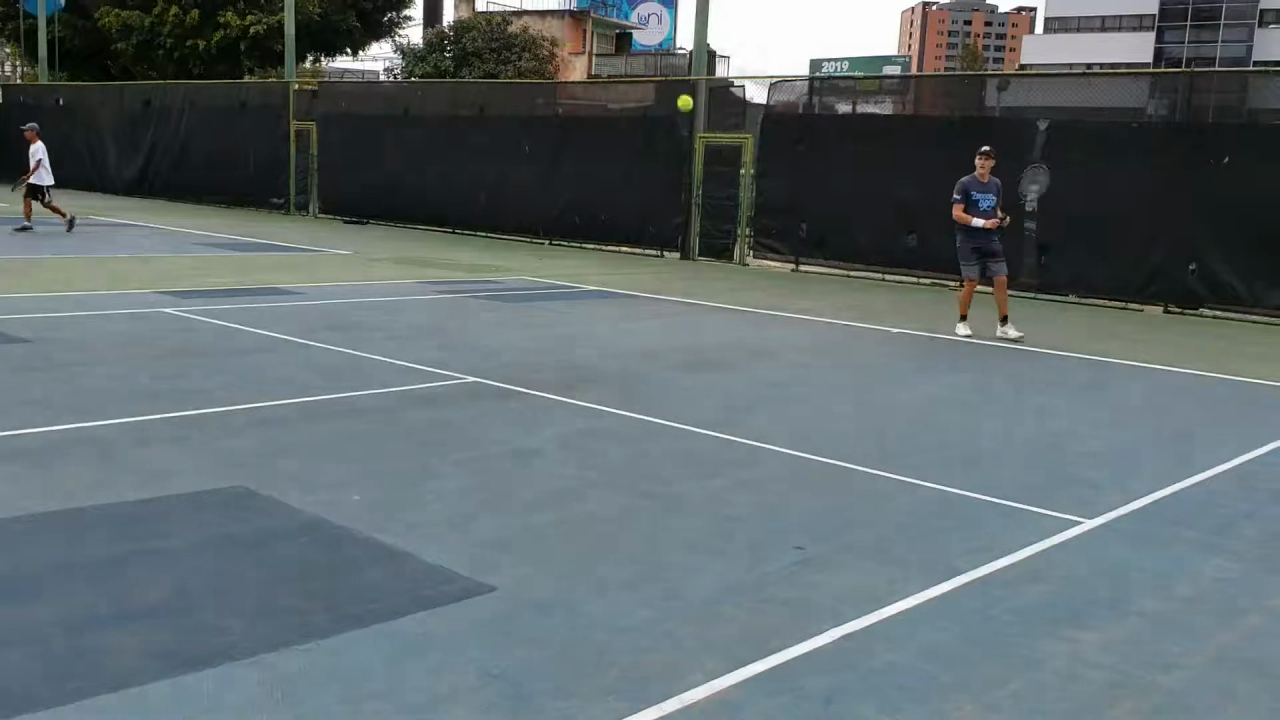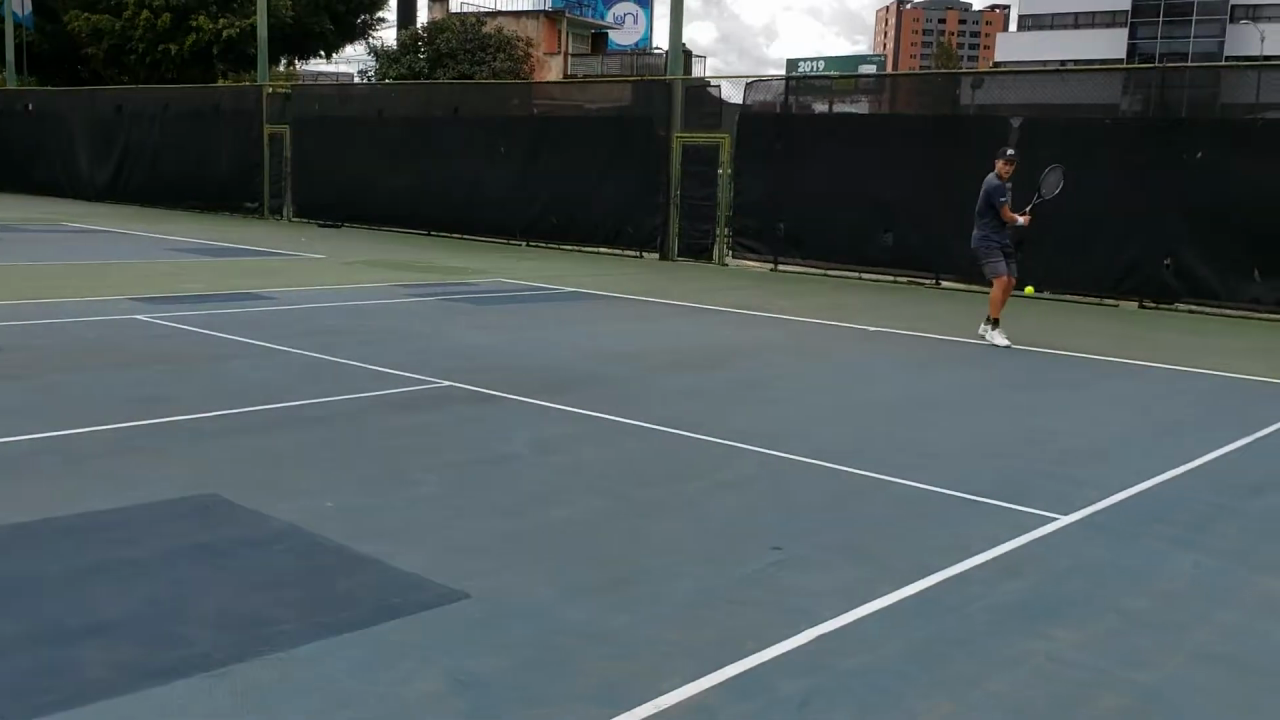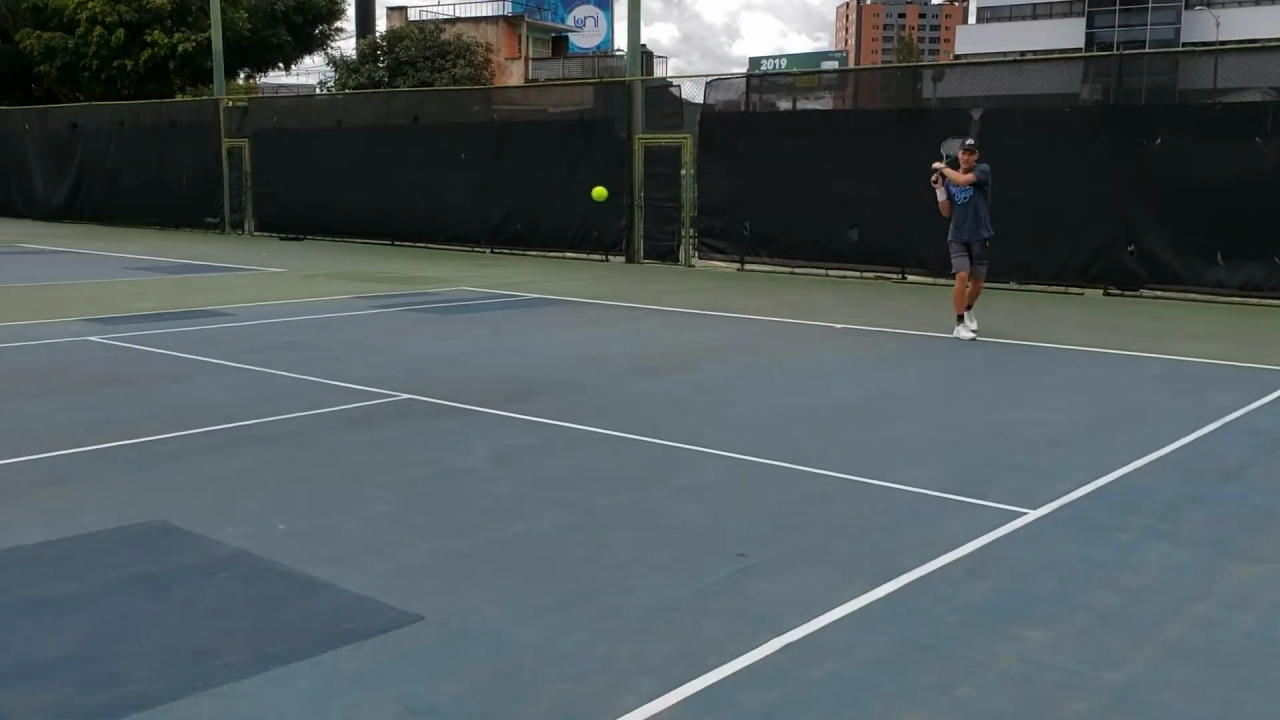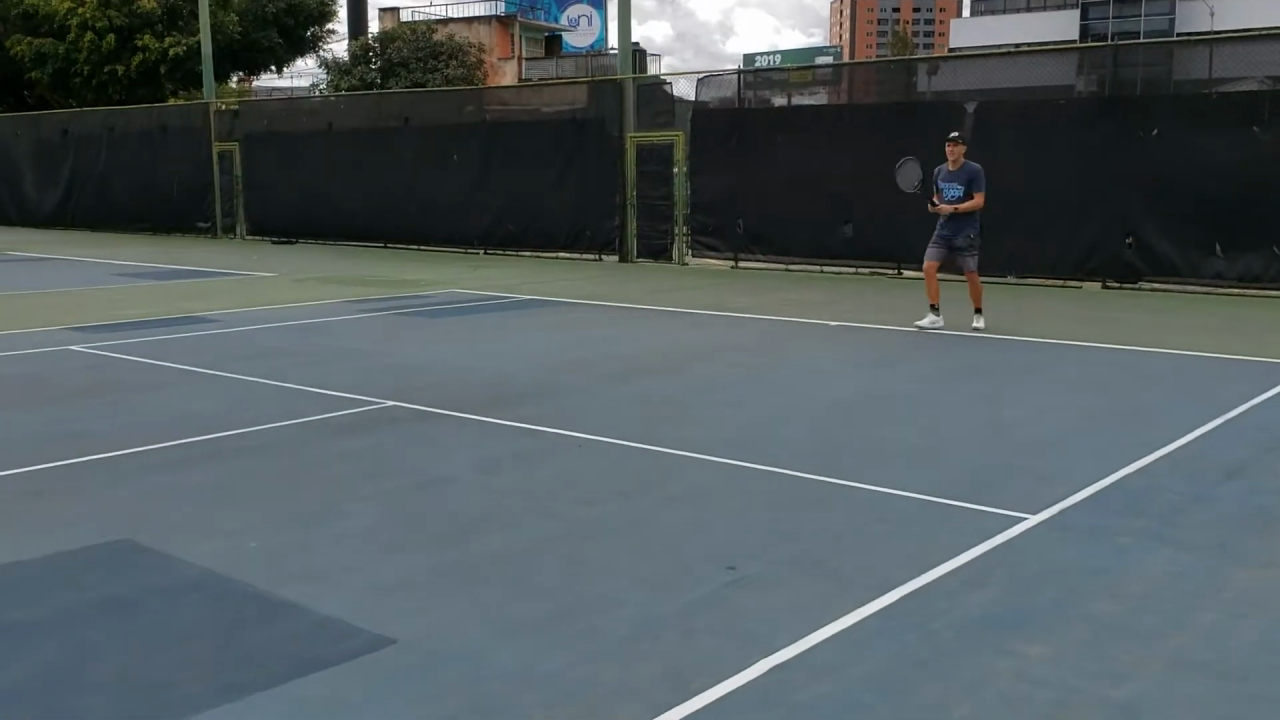
dt=0.5s
person 1, frame 1
left shoulder: (996, 184)
right shoulder: (964, 184)
right elbow: (957, 214)
left wrist: (1002, 218)
right wrist: (982, 223)
left hip: (991, 241)
right hip: (969, 242)
left knee: (1001, 281)
right knee: (971, 283)
left ankle: (1004, 326)
right ankle: (962, 322)
person 1, frame 2
left shoulder: (993, 179)
right shoulder: (996, 185)
right elbow: (1007, 216)
left wrist: (1017, 217)
right wrist: (1022, 221)
left hip: (1000, 240)
right hip: (986, 241)
left knee: (1009, 283)
right knee: (1001, 281)
left ankle: (988, 325)
right ankle: (993, 330)
person 1, frame 3
left shoulder: (983, 170)
right shoulder: (947, 179)
left elbow: (962, 180)
right elbow: (946, 213)
left wrist: (943, 168)
right wrist: (938, 188)
left hip: (980, 235)
right hip: (957, 237)
left knee: (977, 281)
right knee: (962, 277)
left ankle: (968, 310)
right ankle: (960, 325)
person 1, frame 4
left shoulder: (974, 171)
right shoulder: (939, 172)
left elbow: (980, 201)
left wrist: (953, 209)
right wrist: (935, 206)
left hip: (966, 232)
right hip: (943, 231)
left knee: (971, 275)
right knee: (928, 268)
left ankle: (978, 315)
right ankle: (935, 316)
